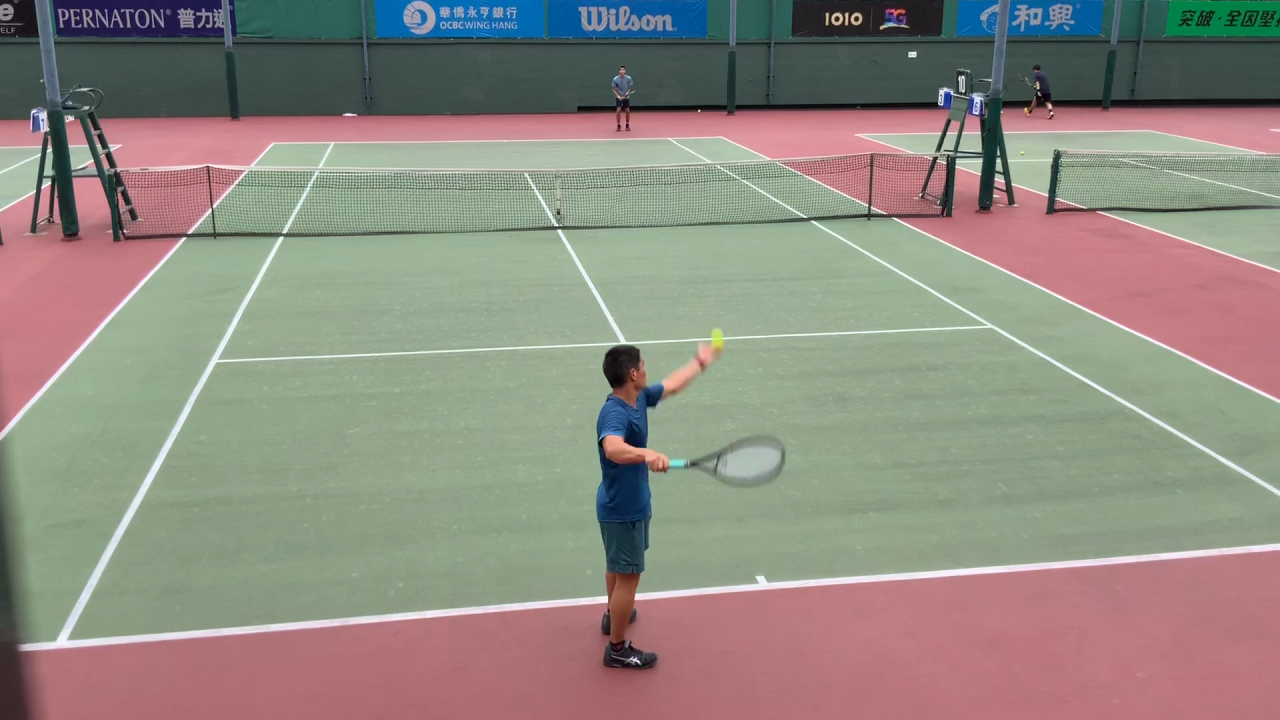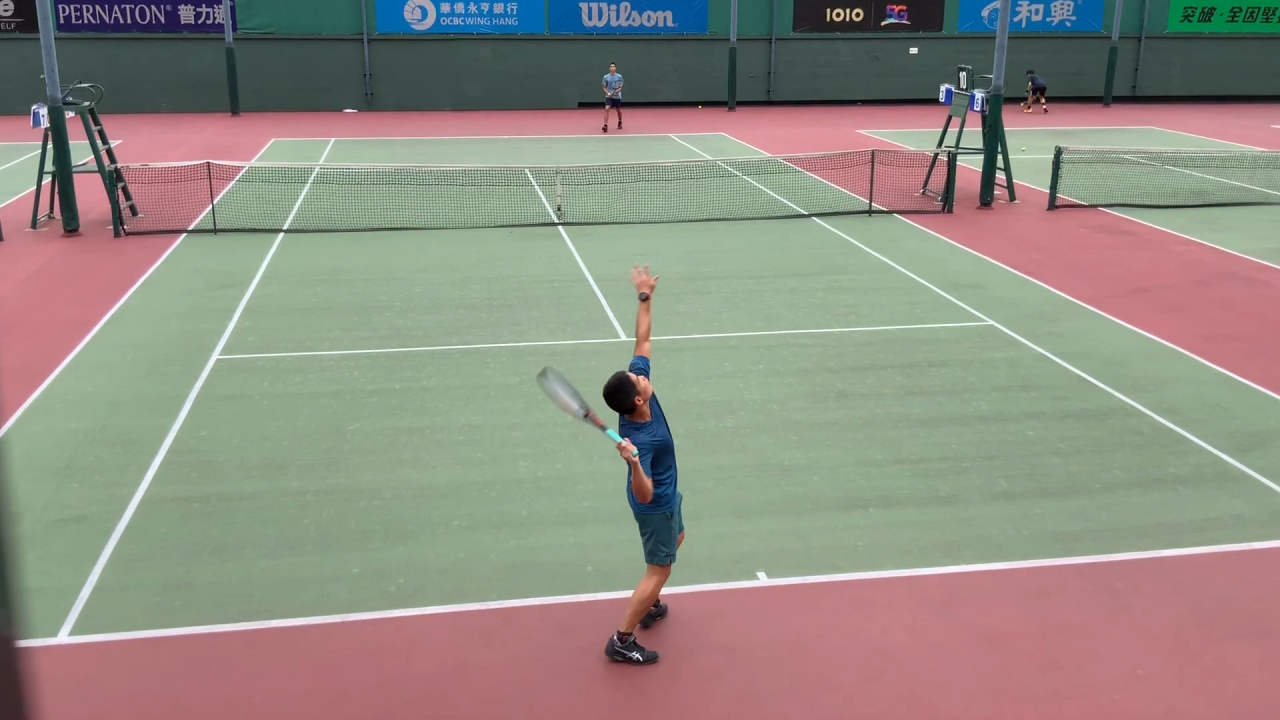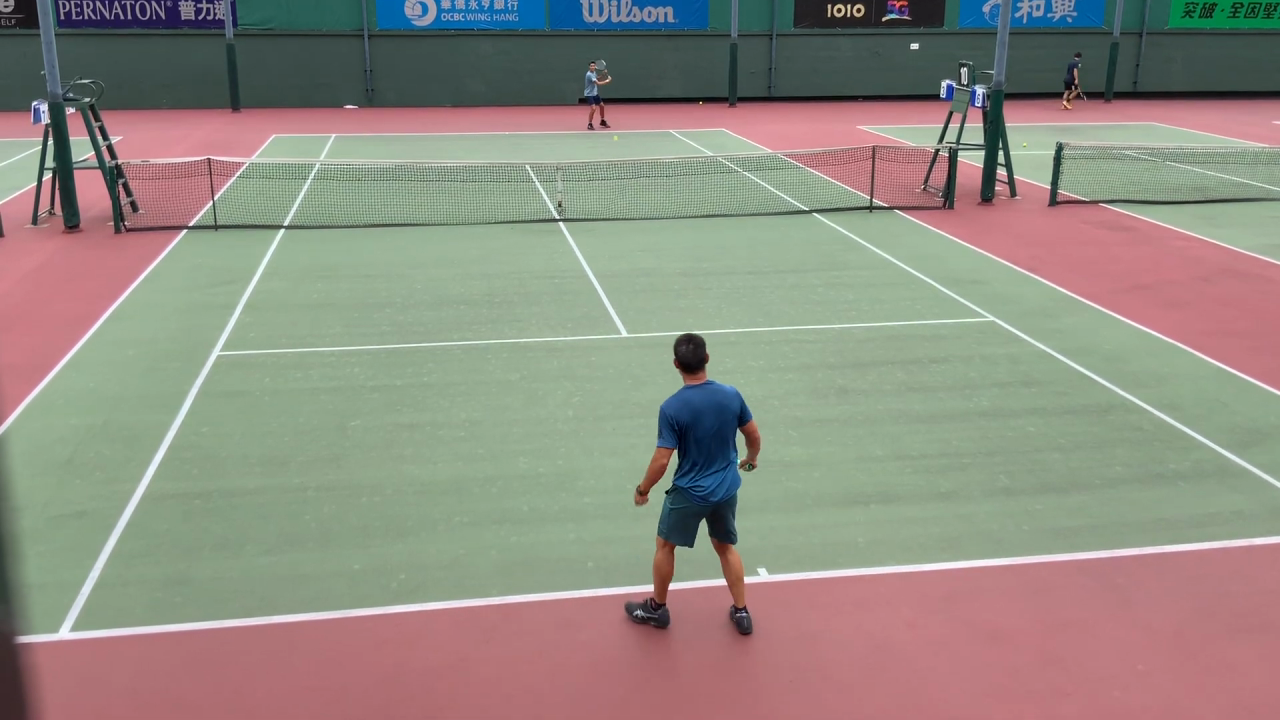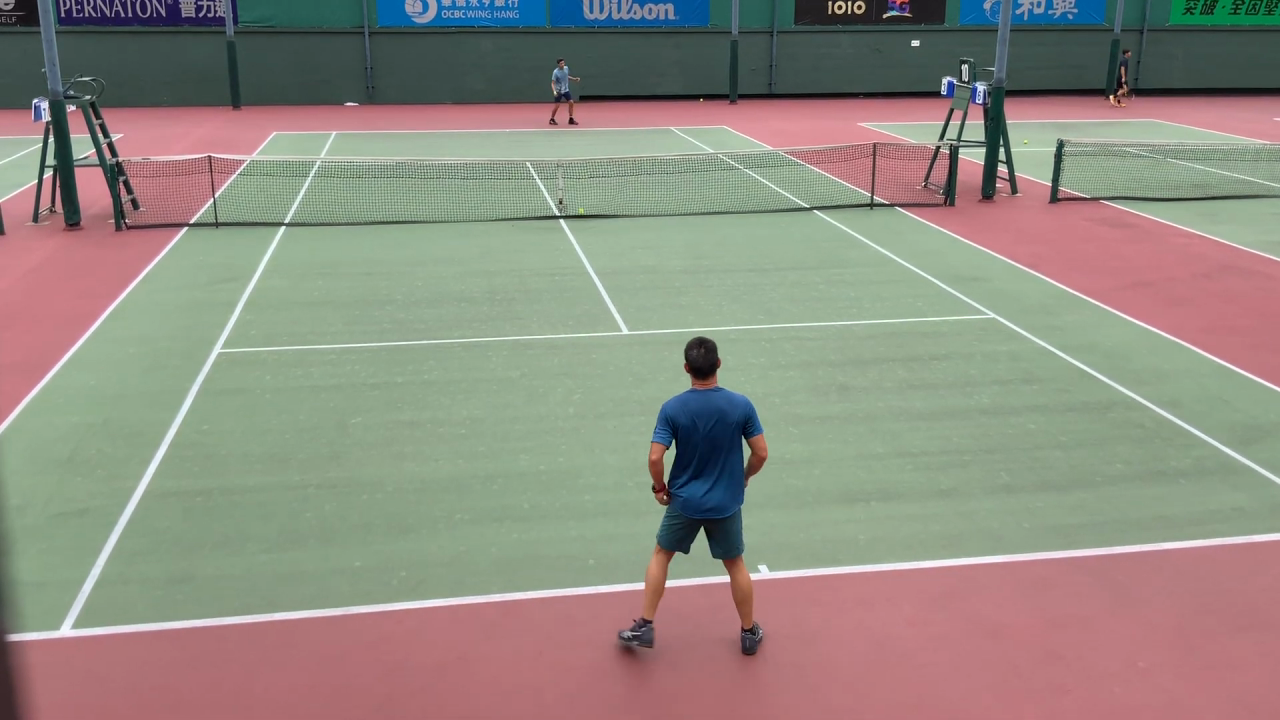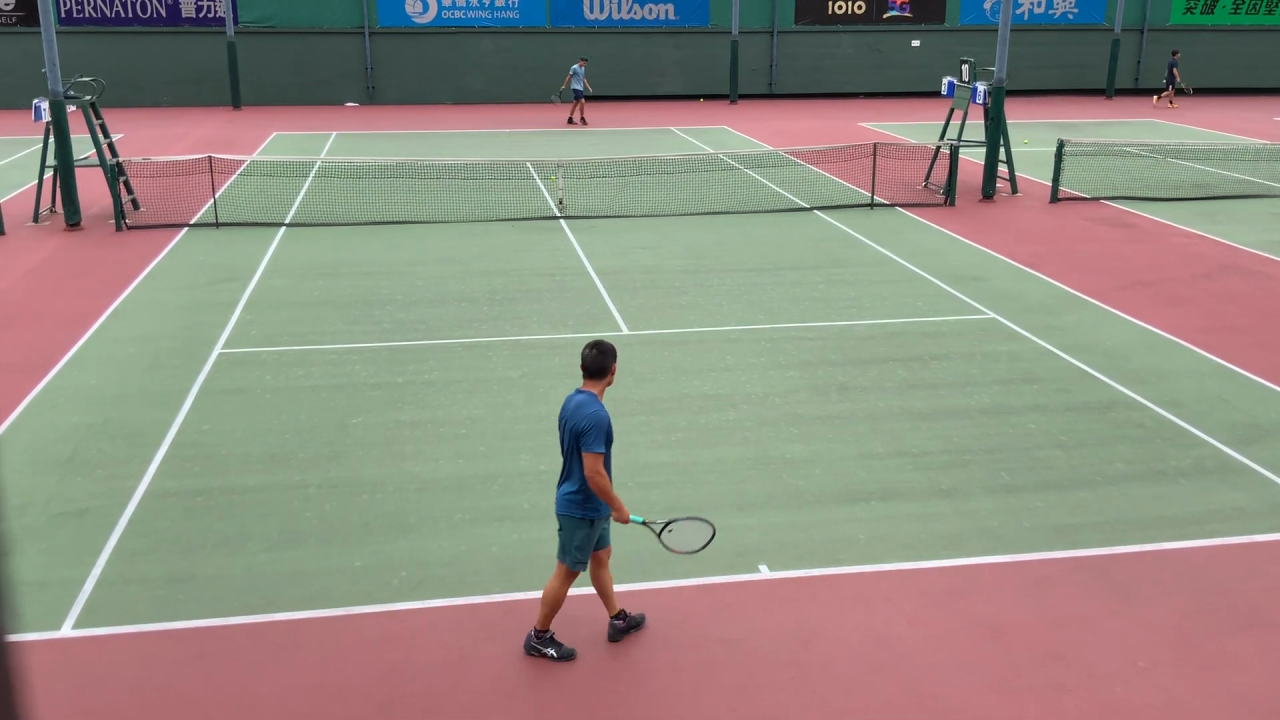
dt=1s
person 1, frame 1
left shoulder: (638, 398)
right shoulder: (612, 414)
left elbow: (671, 385)
right elbow: (613, 449)
left wrist: (699, 363)
right wrist: (646, 455)
left hip: (631, 505)
right hip: (621, 509)
left knee: (620, 567)
right knee: (628, 576)
left ankle: (613, 617)
right ankle: (617, 648)
person 1, frame 2
left shoulder: (633, 389)
right shoulder: (639, 442)
left elbow: (642, 342)
right elbow: (645, 496)
left wrist: (645, 300)
right wrist: (632, 464)
left hip: (662, 496)
right hip: (656, 498)
left knee: (673, 539)
right knee: (659, 571)
left ankle: (649, 606)
right ankle: (622, 640)
person 1, frame 3
left shoulder: (672, 408)
right shoulder: (732, 396)
left elbow: (662, 460)
right elbow: (754, 437)
left wrist: (643, 487)
right wrist: (752, 458)
left hip: (689, 495)
right hip: (726, 490)
left knee: (666, 546)
right knee: (726, 549)
left ankle: (657, 607)
right ankle: (741, 612)
person 1, frame 4
left shoulder: (672, 409)
right shoulder: (741, 405)
left elbow: (654, 458)
right elbow: (760, 454)
left wrist: (659, 488)
right wrist: (743, 479)
left hip: (684, 502)
right hip: (725, 503)
left knee: (661, 557)
right knee: (736, 565)
left ankle: (644, 626)
right ankle: (748, 632)
person 1, frame 5
left shoulder: (573, 400)
right shoulder: (595, 416)
right elbow: (595, 473)
right wrist: (618, 507)
left hip: (577, 499)
right hip: (582, 506)
left knee: (601, 557)
right knee: (568, 571)
left ankle: (617, 618)
right ankle: (538, 637)
